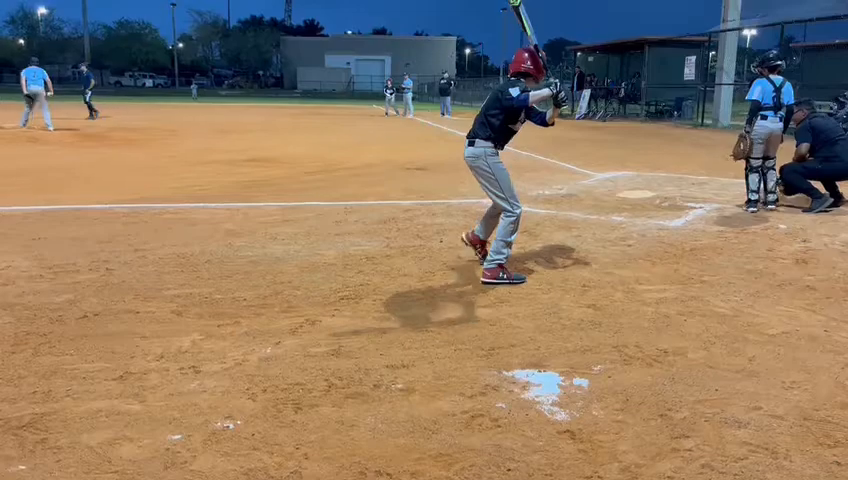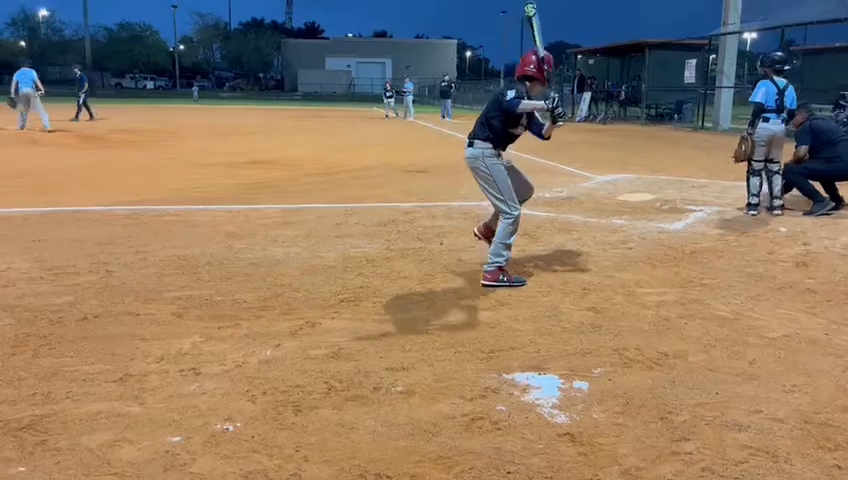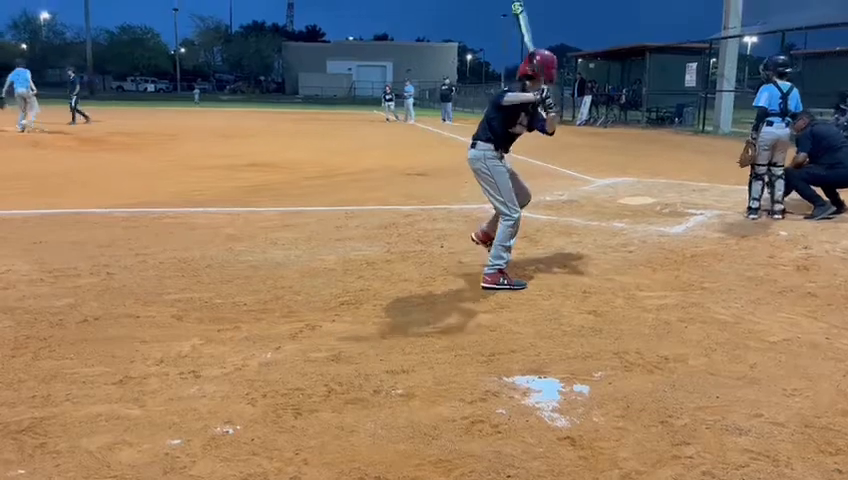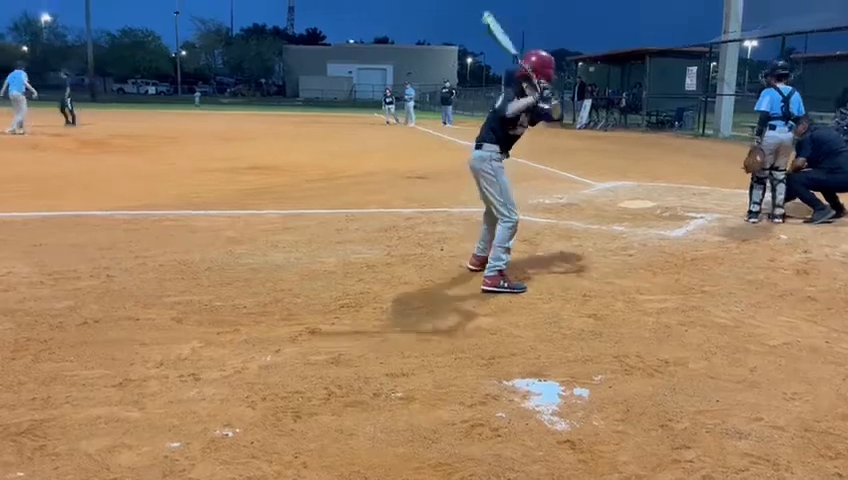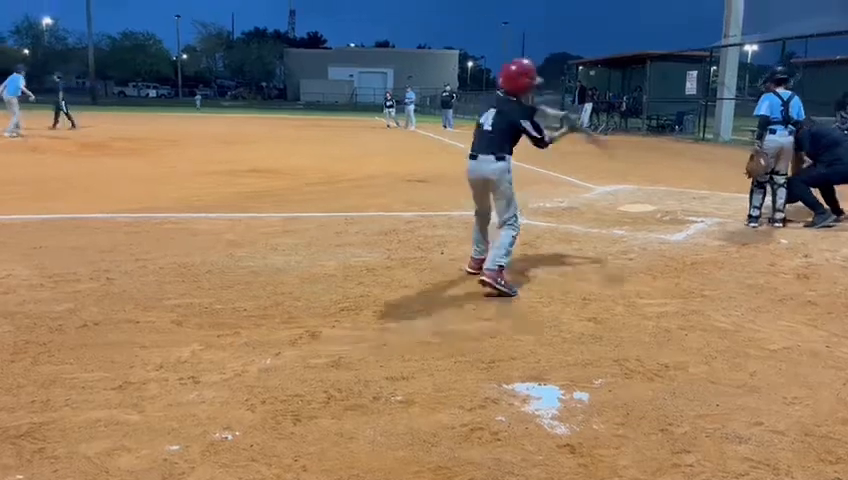
dt=0.2s
person 1, frame 1
left shoulder: (520, 94)
right shoulder: (512, 87)
left elbow: (544, 120)
right elbow: (520, 103)
left wrist: (556, 105)
right wrist: (550, 91)
left hip: (480, 151)
right hip: (483, 152)
left knee: (503, 200)
right knee: (512, 210)
left ankle: (477, 237)
right ankle: (493, 268)
person 1, frame 2
left shoulder: (527, 103)
right shoulder: (515, 90)
left elbow: (543, 133)
right elbow: (511, 106)
left wrist: (554, 119)
right wrist: (545, 105)
left hip: (490, 153)
right hip: (482, 153)
left knee: (524, 191)
right knee: (511, 212)
left ankle: (489, 229)
right ankle: (494, 271)
person 1, frame 3
left shoulder: (532, 107)
right shoulder: (516, 91)
left elbow: (548, 129)
right elbow: (499, 100)
left wrist: (551, 111)
right wrist: (534, 96)
left hip: (494, 155)
right hip: (485, 154)
left knee: (522, 197)
right knee: (511, 214)
left ankle: (487, 233)
right ankle: (494, 274)
person 1, frame 4
left shoulder: (532, 103)
right shoulder: (512, 92)
right elbow: (502, 113)
left wrist: (547, 98)
right wrist: (532, 98)
left hip: (489, 156)
right hip: (488, 156)
left knee: (495, 209)
right knee: (509, 216)
left ankle: (480, 258)
right ankle: (493, 276)
person 1, frame 5
left shoulder: (499, 99)
right shoulder: (518, 110)
right elbow: (543, 142)
left wrist: (557, 115)
right wrist: (564, 131)
left hip: (474, 165)
right hip: (497, 166)
left knee: (482, 213)
right knee: (509, 223)
left ankle: (478, 260)
right ankle: (493, 271)
person 2, frame 1
left shoulder: (760, 82)
right shoulder: (786, 85)
left elbow: (754, 107)
right elbow: (790, 111)
left wrist: (747, 127)
right wrist: (783, 131)
left hip: (760, 124)
right hip: (778, 125)
left knee: (754, 163)
right knee: (770, 162)
left ankle: (753, 201)
right ankle: (771, 199)
person 2, frame 2
left shoulder: (764, 84)
right shoulder: (789, 87)
left elbow: (757, 109)
right elbow: (791, 114)
left wrist: (749, 129)
left hip: (763, 127)
right hip: (780, 128)
left knee: (756, 166)
right knee: (774, 166)
left ankle: (753, 205)
right ankle: (777, 204)
person 2, frame 3
left shoulder: (767, 88)
right shoulder: (793, 90)
left elbow: (761, 113)
right elbow: (797, 115)
left wrist: (753, 133)
left hip: (767, 130)
right hip: (785, 131)
left knee: (759, 170)
right knee: (778, 170)
left ankle: (754, 209)
right ankle: (777, 208)
person 2, frame 4
left shoulder: (768, 92)
right shoulder: (795, 94)
left elbow: (764, 117)
right elbow: (799, 119)
left wrist: (757, 137)
left hip: (770, 134)
right hip: (787, 135)
left knee: (760, 174)
right knee: (780, 174)
left ankle: (754, 212)
right ankle: (778, 213)
person 2, frame 5
left shoulder: (768, 97)
right shoulder: (795, 99)
left elbow: (763, 121)
right elbow: (799, 124)
left wrist: (758, 142)
right wrist: (792, 140)
left hip: (770, 139)
right hip: (788, 140)
left knee: (760, 178)
right knee: (781, 179)
left ankle: (754, 216)
right ankle: (778, 217)
person 3, frame 1
left shoulder: (805, 125)
right shoulder: (826, 118)
left elbow: (802, 151)
left wrist: (796, 160)
left hip: (836, 166)
left knee: (786, 171)
right knee: (817, 163)
left ankle: (819, 198)
right ankle: (836, 196)
person 3, frame 2
left shoulder: (805, 127)
right shoulder: (825, 121)
left elbow: (801, 153)
left wrist: (791, 163)
left hip: (838, 166)
left knee: (789, 171)
right knee: (818, 165)
left ankle: (820, 202)
right ankle: (836, 199)
person 3, frame 3
left shoulder: (806, 133)
right shoulder: (827, 126)
left elbow: (800, 159)
left wrist: (789, 168)
right wrist: (806, 164)
left knee: (791, 175)
right knee: (818, 170)
left ankle: (821, 206)
right ankle: (837, 203)
person 3, frame 4
left shoulder: (806, 138)
right shoulder: (826, 130)
left elbow: (799, 163)
left wrist: (790, 172)
left knee: (791, 179)
right knee: (817, 173)
left ankle: (821, 210)
right ankle: (837, 207)
person 3, frame 5
left shoulder: (804, 133)
right shoulder: (823, 128)
left elbow: (798, 158)
left wrist: (795, 174)
left knee: (794, 182)
right knee: (819, 173)
left ankle: (822, 214)
right ankle: (836, 212)
